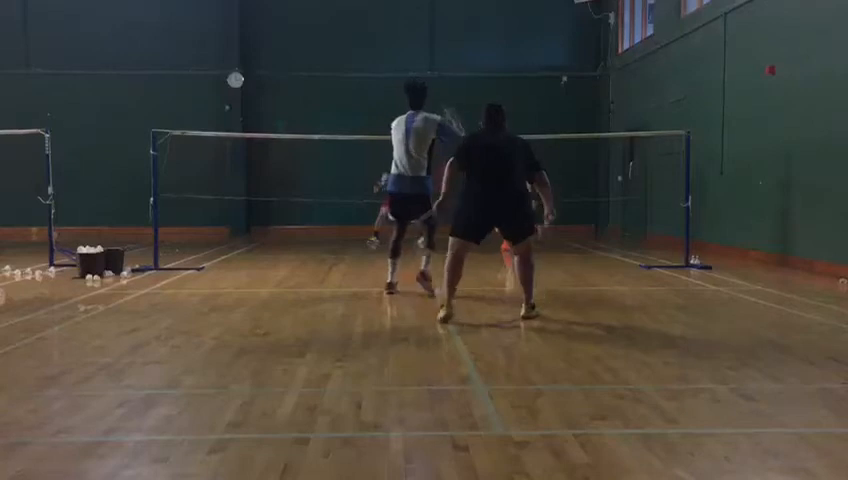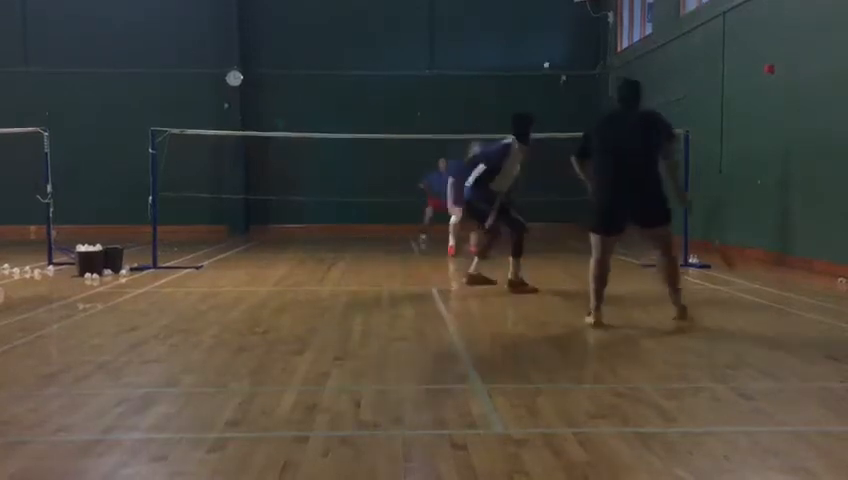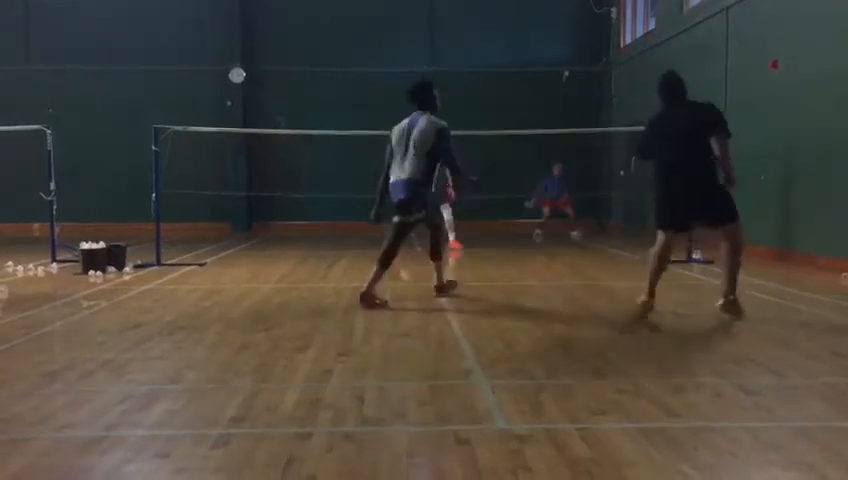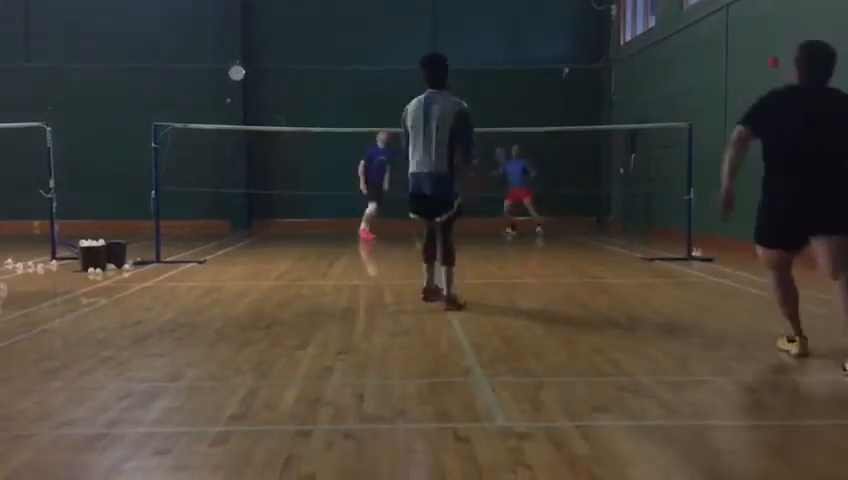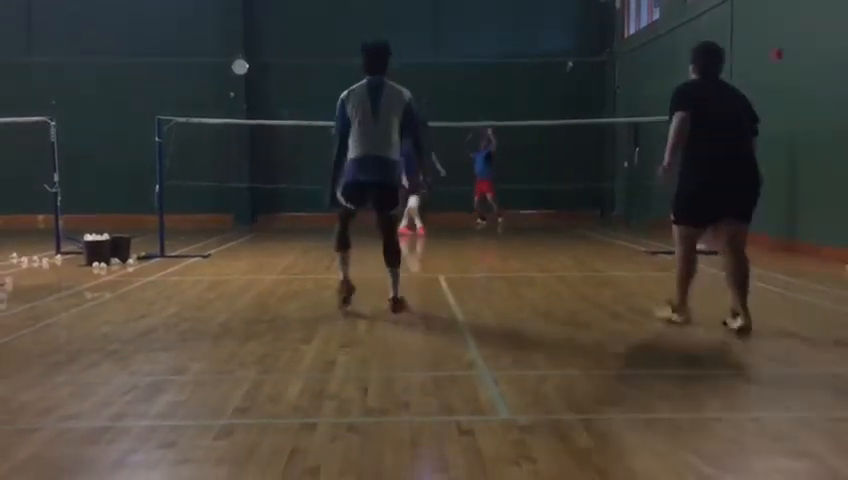
dt=1s
person 1, frame 1
left shoulder: (472, 141)
right shoulder: (520, 145)
left elbow: (454, 165)
right elbow: (540, 178)
left wrist: (444, 196)
right wrist: (549, 205)
left hip: (476, 204)
right hip: (514, 205)
left knee: (455, 253)
right knee: (523, 253)
left ankle: (447, 306)
right ankle: (528, 305)
person 1, frame 2
left shoulder: (601, 125)
right shoulder: (652, 120)
left elbow: (578, 159)
right elbow: (665, 150)
left wrist: (592, 183)
right wrist: (676, 184)
left hip: (608, 194)
right hip: (646, 191)
left knee: (601, 252)
right knee: (665, 247)
left ankle: (595, 311)
right ankle: (678, 304)
person 1, frame 3
left shoulder: (655, 124)
right shoulder: (706, 112)
left elbow: (644, 153)
right elbow: (720, 145)
right wrist: (729, 173)
left hip: (669, 191)
right hip: (705, 188)
left knee: (664, 242)
right knee: (733, 238)
left ankle: (648, 295)
right ankle: (728, 297)
person 1, frame 4
left shoulder: (771, 103)
left elbow: (737, 143)
left wrist: (726, 188)
left hip: (784, 199)
left knee: (776, 265)
left ankle: (797, 337)
person 1, frame 5
left shoulder: (687, 92)
right shoulder: (738, 97)
left elbow: (680, 123)
right elbow: (750, 139)
left wrist: (669, 158)
left hip: (701, 179)
right hip: (743, 178)
left knee: (685, 241)
right knee: (733, 246)
left ankle: (678, 306)
right ankle: (740, 312)
person 2, frame 1
left shoulder: (396, 123)
right shoulder: (433, 121)
right elbow: (457, 139)
right wrist: (454, 123)
left hip: (397, 183)
right hip: (420, 183)
left knee: (399, 231)
right knee: (431, 227)
left ankle: (391, 281)
right ankle: (425, 271)
person 2, frame 2
left shoulder: (518, 151)
right shoulder: (508, 146)
left elbow: (503, 184)
right elbow: (475, 159)
left hip: (481, 195)
right hip: (478, 195)
left knee: (493, 231)
right knee: (518, 227)
left ankle: (473, 273)
right ankle: (515, 280)
person 2, frame 3
left shoulder: (398, 128)
right shoulder: (437, 127)
left elbow: (387, 169)
right elbow: (449, 164)
left wrist: (378, 204)
right wrist: (470, 179)
left hip: (397, 187)
right hip: (415, 189)
left knee: (437, 227)
right knee: (396, 239)
left ankle: (441, 283)
right ankle: (369, 290)
person 2, frame 4
left shoulder: (411, 108)
right shoulder: (457, 108)
left elbow: (407, 146)
right elbow: (466, 149)
right wrist: (466, 166)
left hip: (417, 177)
right hip: (441, 178)
left knee: (431, 231)
right knee: (445, 233)
left ankle: (429, 286)
right ankle: (448, 293)
person 2, frame 5
left shoulder: (348, 97)
right shoulder: (403, 97)
left elbow: (341, 143)
right elbow: (415, 140)
left wrist: (334, 182)
left hip: (356, 170)
right hip: (388, 171)
left knee: (343, 223)
right knee: (389, 235)
left ankle: (345, 279)
right ankle: (395, 296)
